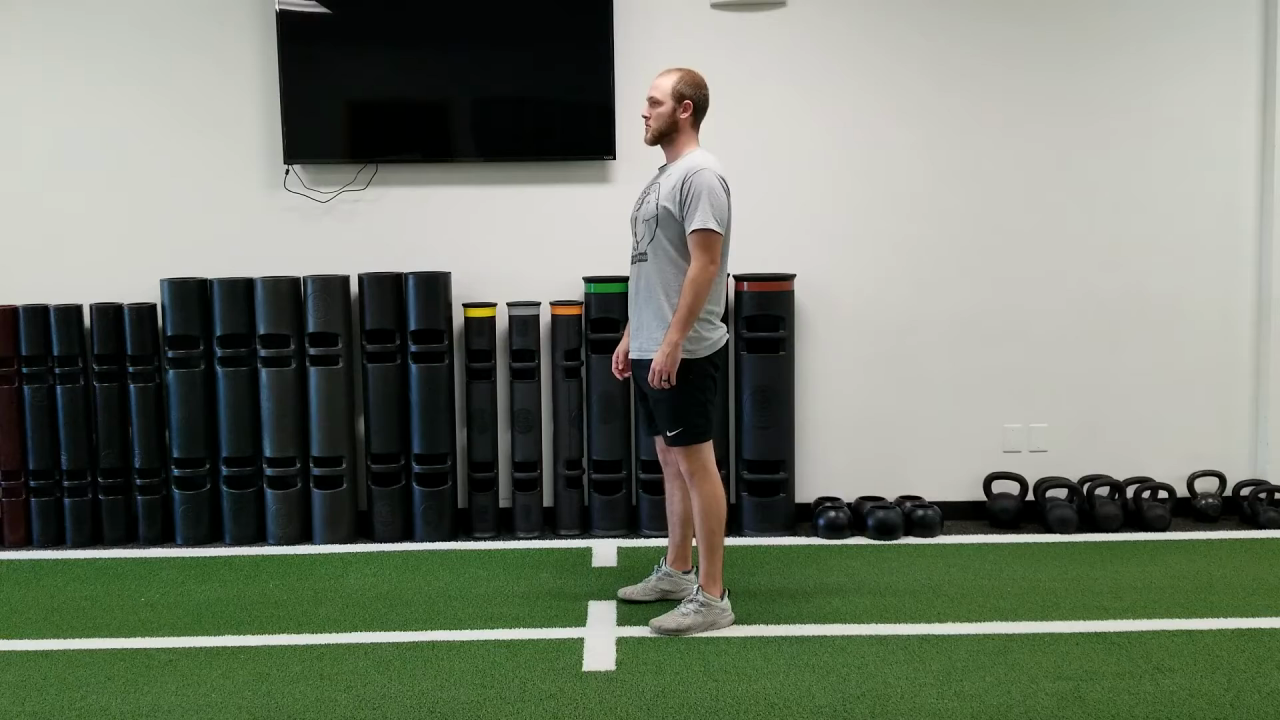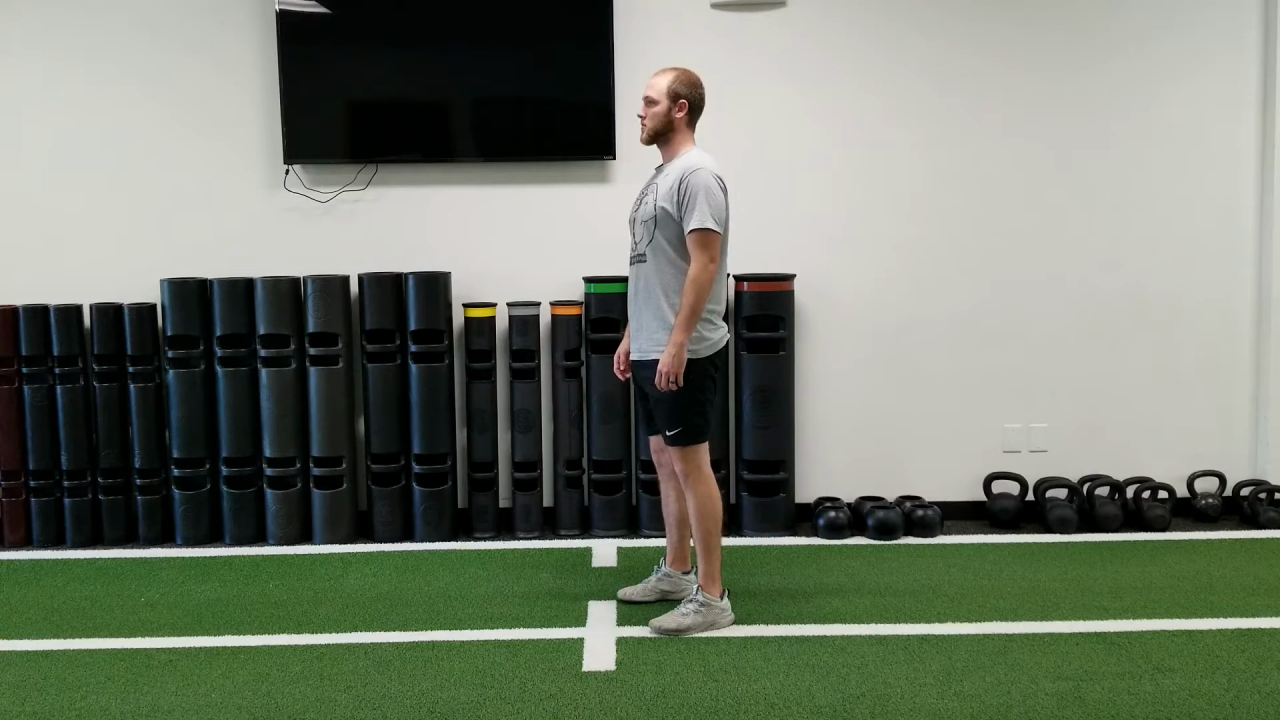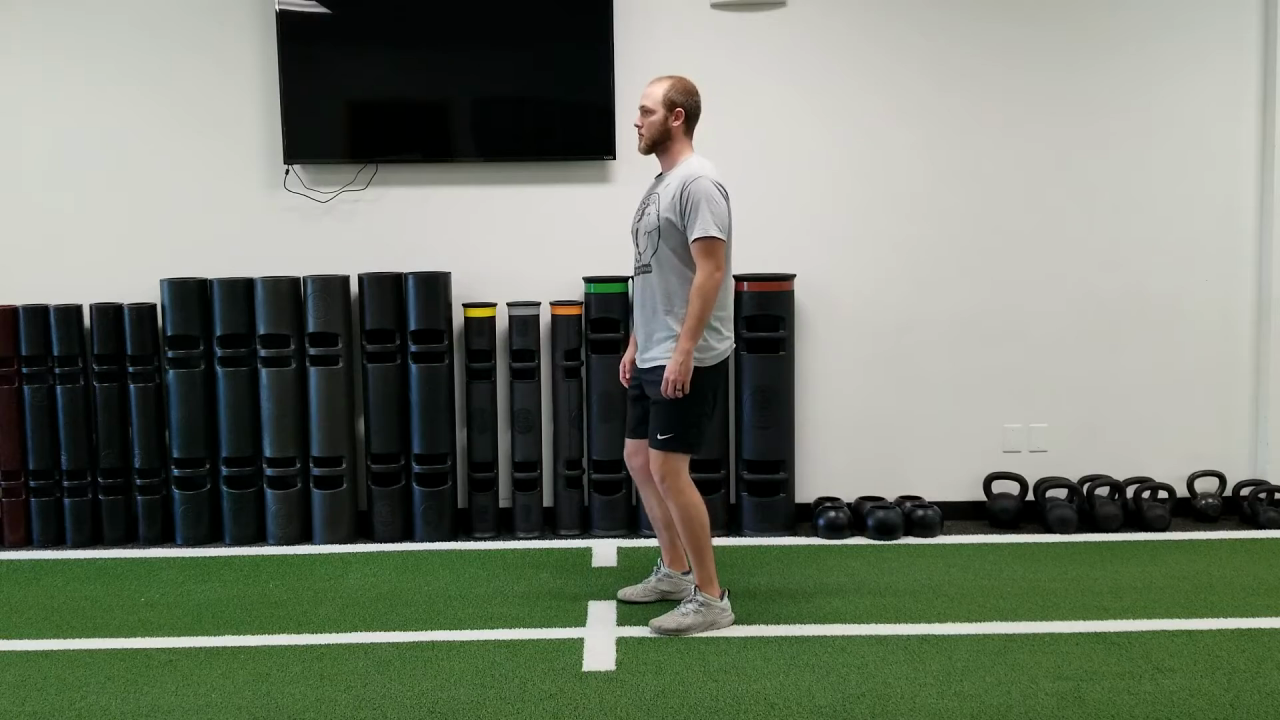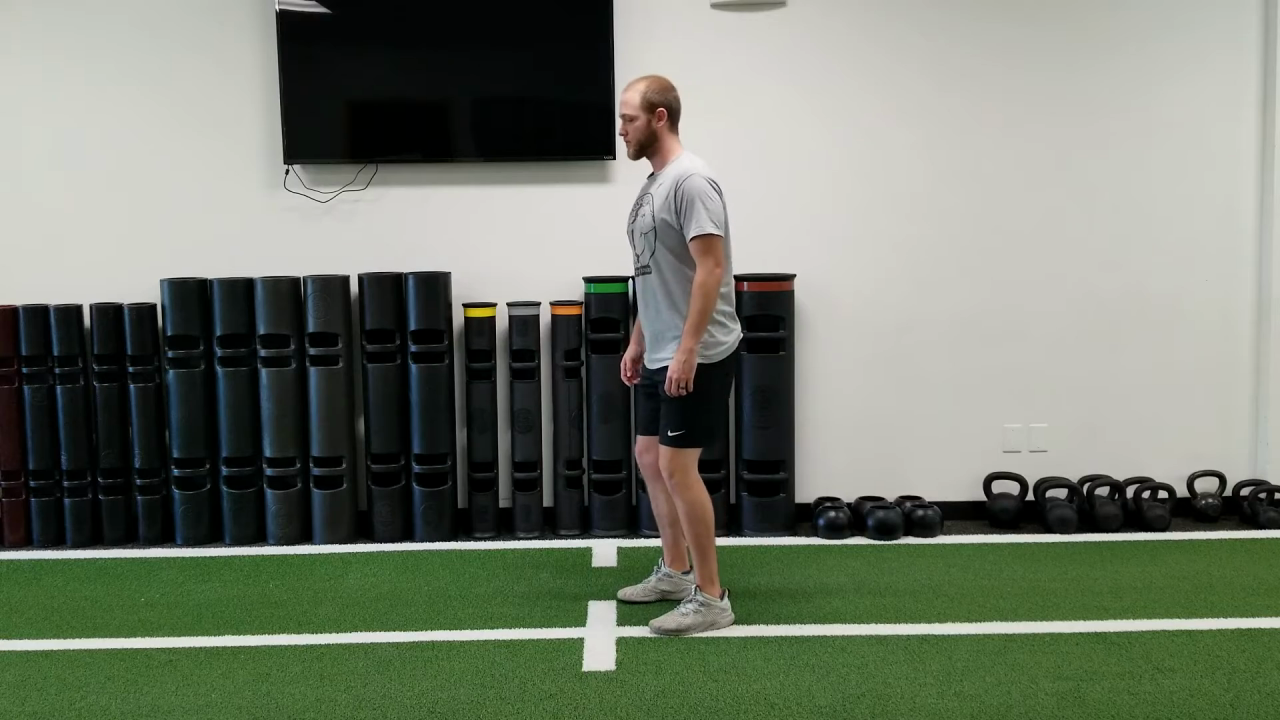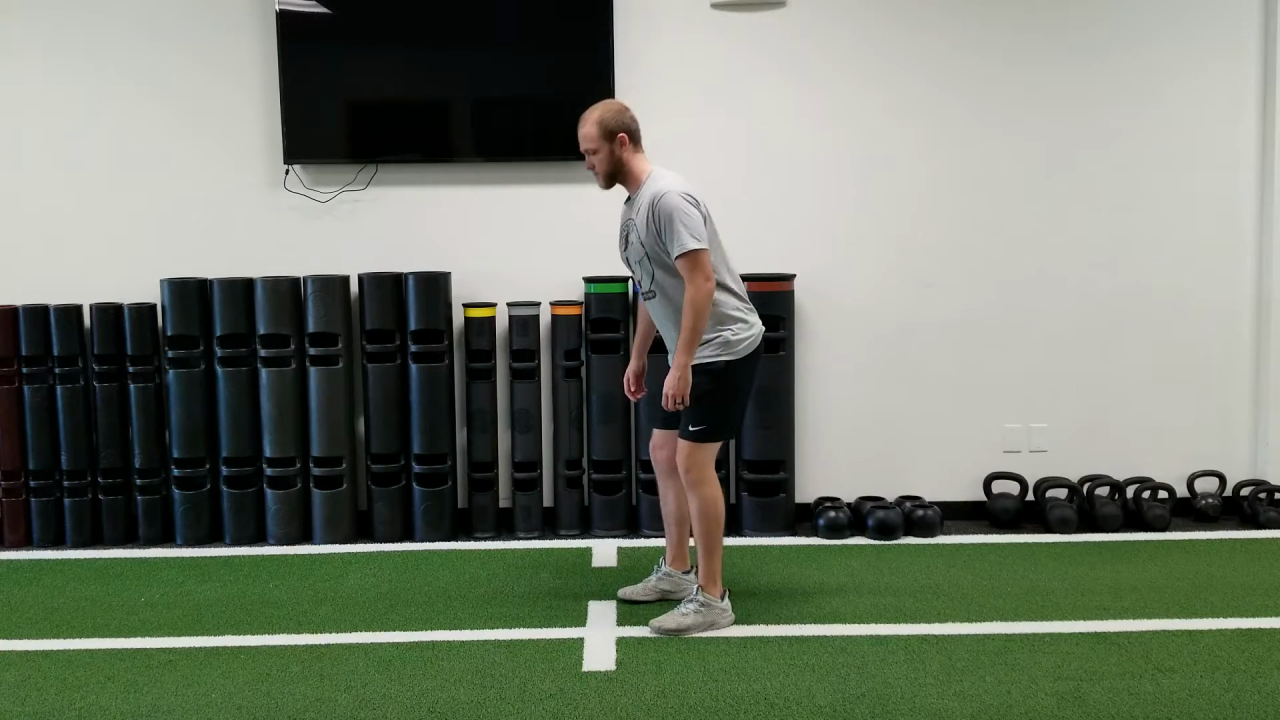
dt=0.4s
person 1, frame 1
left shoulder: (700, 174)
right shoulder: (665, 176)
left elbow: (703, 264)
left wrist: (672, 345)
right wrist: (631, 337)
left hip: (683, 353)
right hip: (653, 350)
left knee: (695, 465)
right knee: (670, 462)
left ankle: (711, 596)
right ankle: (675, 571)
person 1, frame 2
left shoulder: (696, 174)
right shoulder: (662, 175)
left elbow: (704, 263)
left wrist: (677, 344)
right wrist: (631, 338)
left hip: (683, 353)
right hip: (651, 351)
left knee: (690, 465)
right knee: (666, 462)
left ankle: (711, 597)
right ankle: (676, 573)
person 1, frame 3
left shoulder: (697, 182)
right shoulder: (660, 184)
left elbow: (710, 271)
left wrist: (684, 352)
right wrist: (634, 346)
left hip: (686, 361)
right hip: (653, 357)
left knee: (668, 471)
right knee: (639, 460)
left ankle: (710, 597)
right ankle: (674, 571)
person 1, frame 4
left shoulder: (690, 180)
right shoulder: (654, 183)
left elbow: (710, 268)
left wrist: (688, 351)
right wrist: (636, 343)
left hip: (695, 356)
right hip: (662, 354)
left knee: (676, 467)
right knee: (649, 458)
left ankle: (710, 597)
right ankle: (675, 572)
person 1, frame 5
left shoulder: (667, 196)
right shoulder: (635, 203)
left elbow: (701, 281)
left wrist: (681, 365)
right wrist: (638, 357)
left hip: (723, 348)
right hip: (693, 351)
left knee: (692, 463)
right knee: (663, 455)
left ankle: (712, 598)
right ankle: (675, 571)
